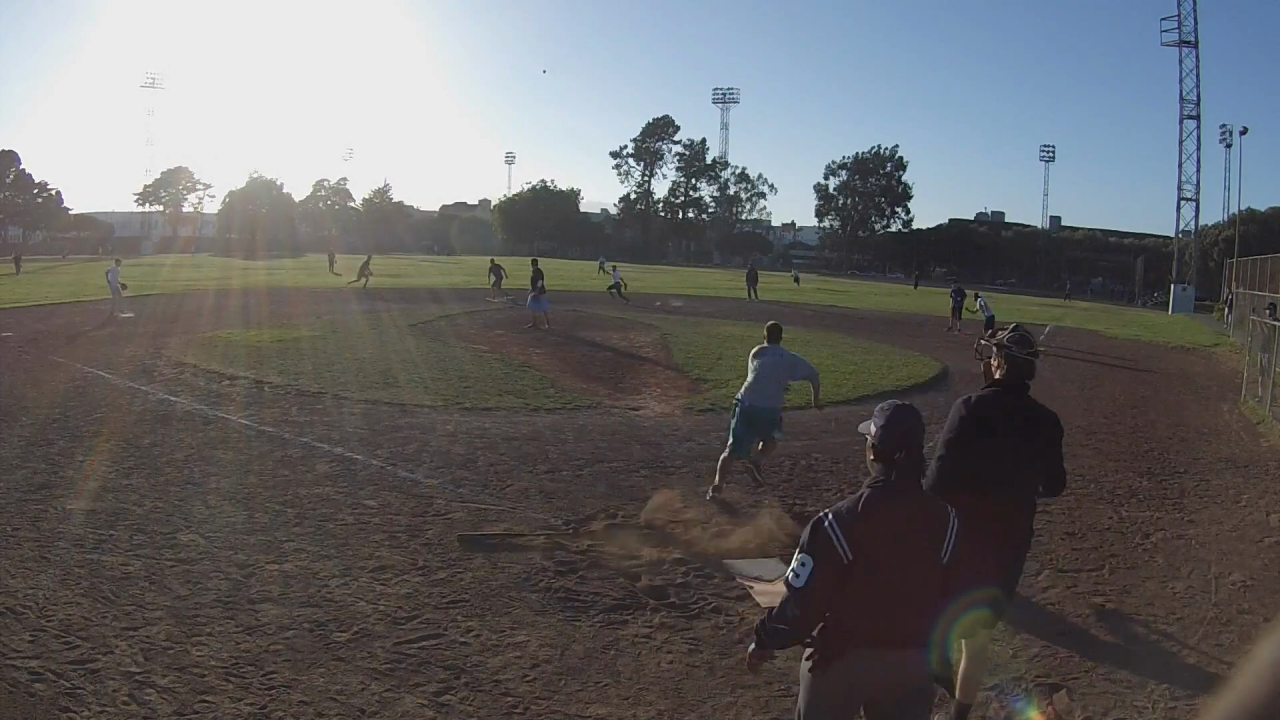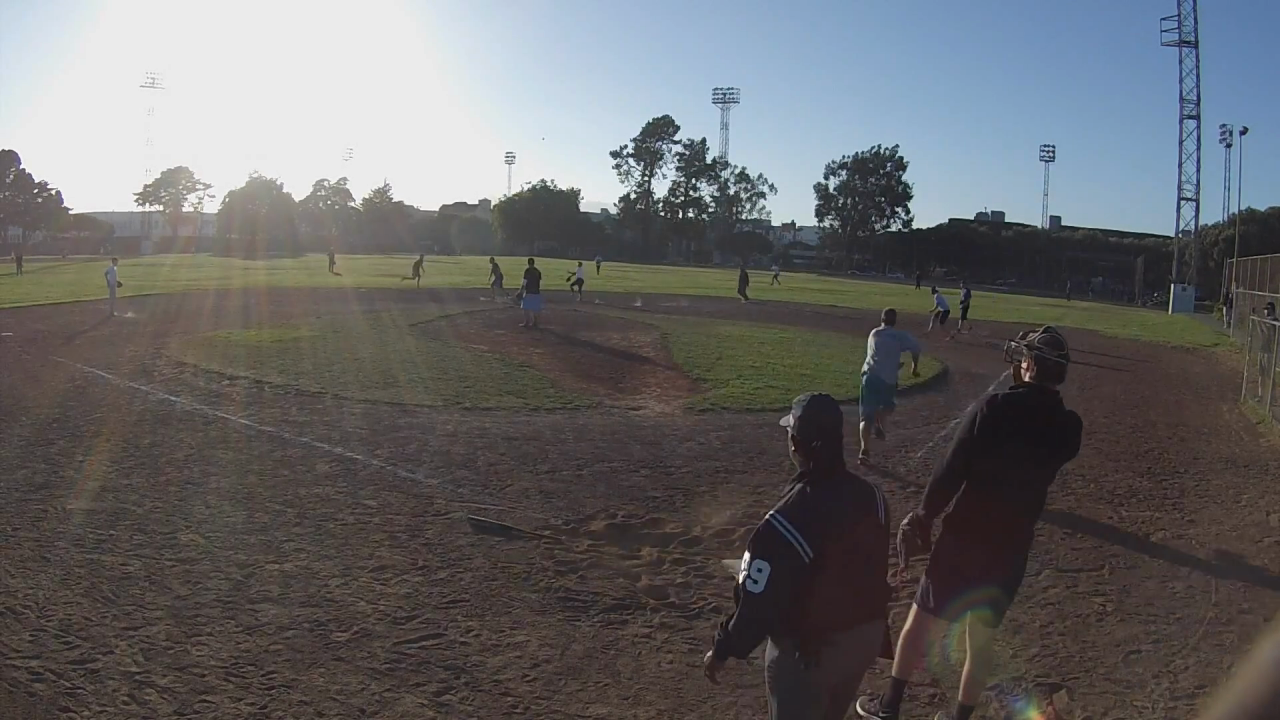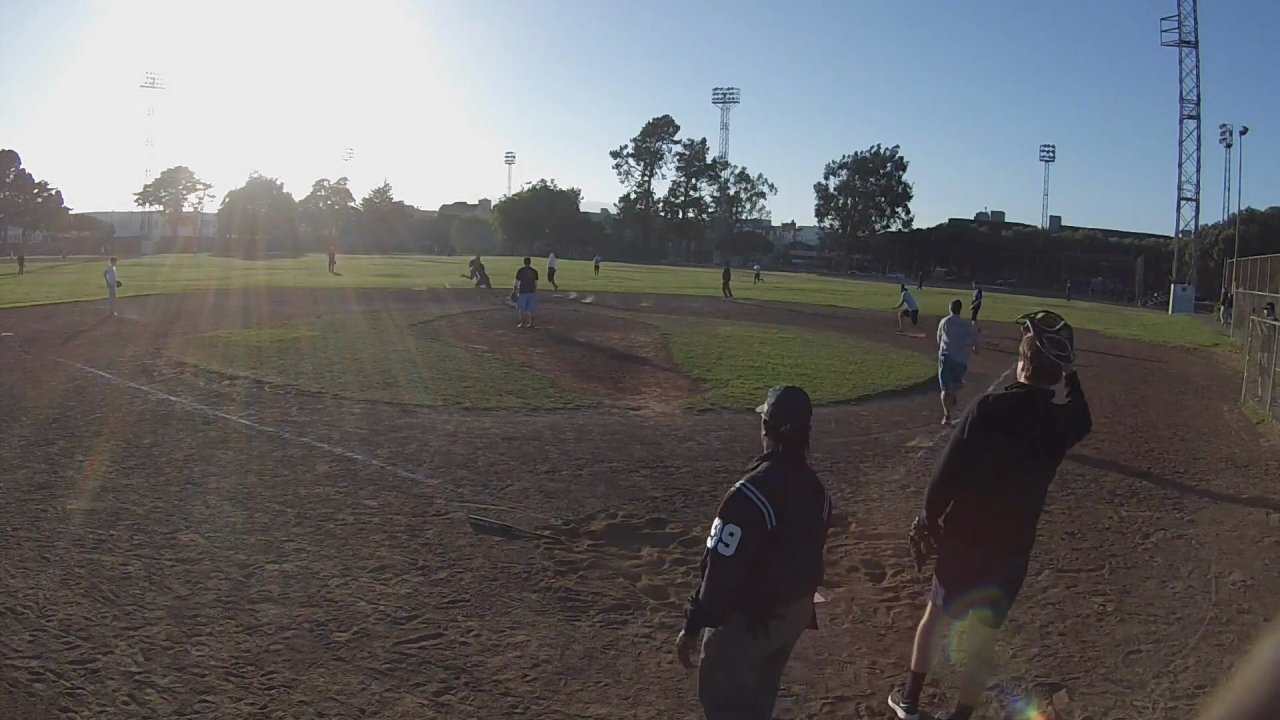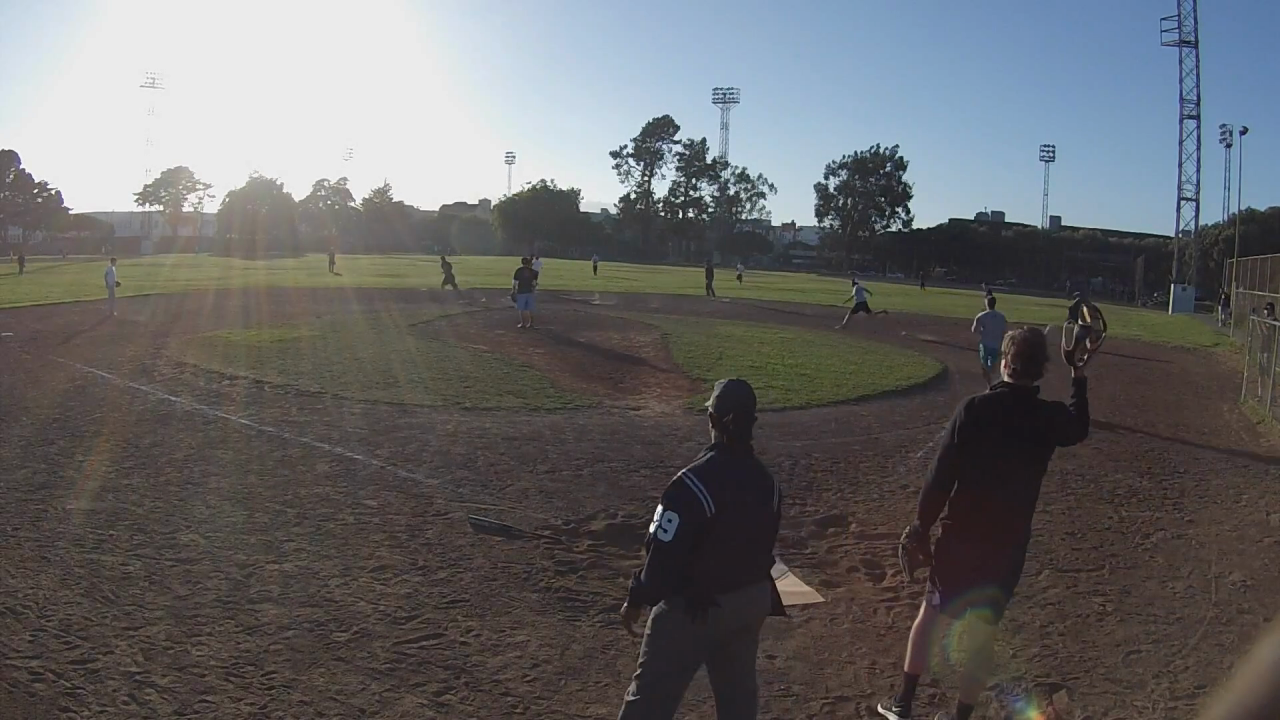
dt=0.5s
person 1, frame 1
left shoulder: (971, 409)
right shoulder: (1045, 422)
left elbow: (939, 478)
right elbow: (1053, 486)
left hip: (963, 540)
right hip: (1011, 544)
right knee: (977, 637)
person 1, frame 2
left shoulder: (994, 407)
right shoulder: (1068, 426)
left elbow: (952, 468)
left wrist: (924, 515)
right wrist: (1039, 397)
left hip: (965, 534)
right hip: (1012, 545)
left knee: (924, 618)
right knee: (981, 637)
person 1, frame 3
left shoulder: (987, 408)
right shoulder: (1060, 423)
left elbow: (949, 469)
right elbow: (1082, 420)
left wrist: (929, 516)
right wrist: (1070, 374)
left hip: (964, 533)
right hip: (1012, 544)
left knee: (937, 614)
right knee: (983, 635)
person 1, frame 4
left shoulder: (974, 409)
right shoulder: (1050, 417)
left elbow: (942, 474)
right elbow: (1079, 427)
left wrist: (921, 525)
right wrist: (1079, 380)
left hip: (962, 533)
right hip: (1008, 541)
left knee: (931, 614)
right knee: (982, 634)
person 2, frame 1
left shoulder: (840, 522)
right shoulder: (945, 522)
left elbow: (802, 603)
left wrist: (764, 639)
right wrist: (925, 650)
left hip: (842, 659)
right hip: (911, 662)
person 2, frame 2
left shoulder: (787, 521)
right shoulder: (871, 497)
left elbow: (758, 601)
right elbow: (876, 570)
left wrist: (723, 649)
left hip: (806, 649)
right hip: (866, 635)
person 2, frame 3
left shoulder: (752, 492)
right shoulder: (815, 488)
left elbow: (723, 570)
left wrist: (694, 623)
left hip: (746, 618)
right hip: (796, 610)
person 2, frame 4
left shoulder: (694, 481)
right shoulder: (765, 480)
left elbow: (665, 553)
left wrist: (637, 599)
left hip: (693, 605)
right hip: (752, 598)
left knee: (652, 691)
right knee: (738, 691)
